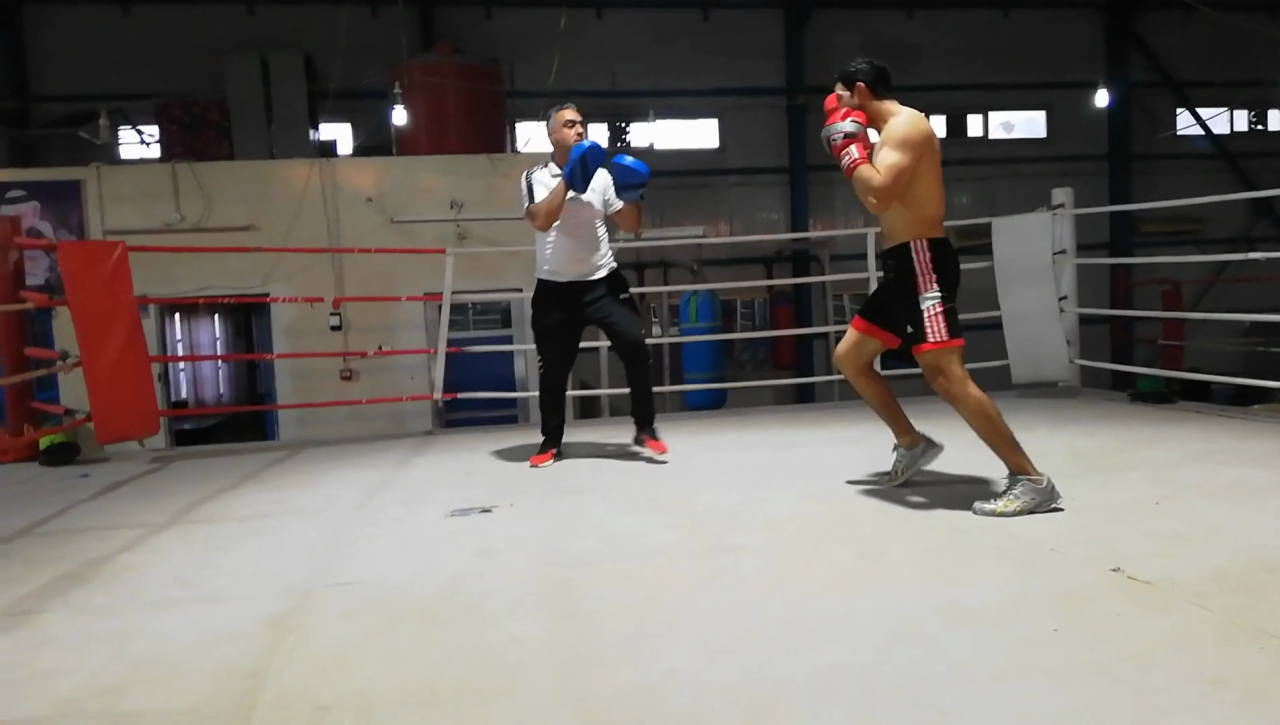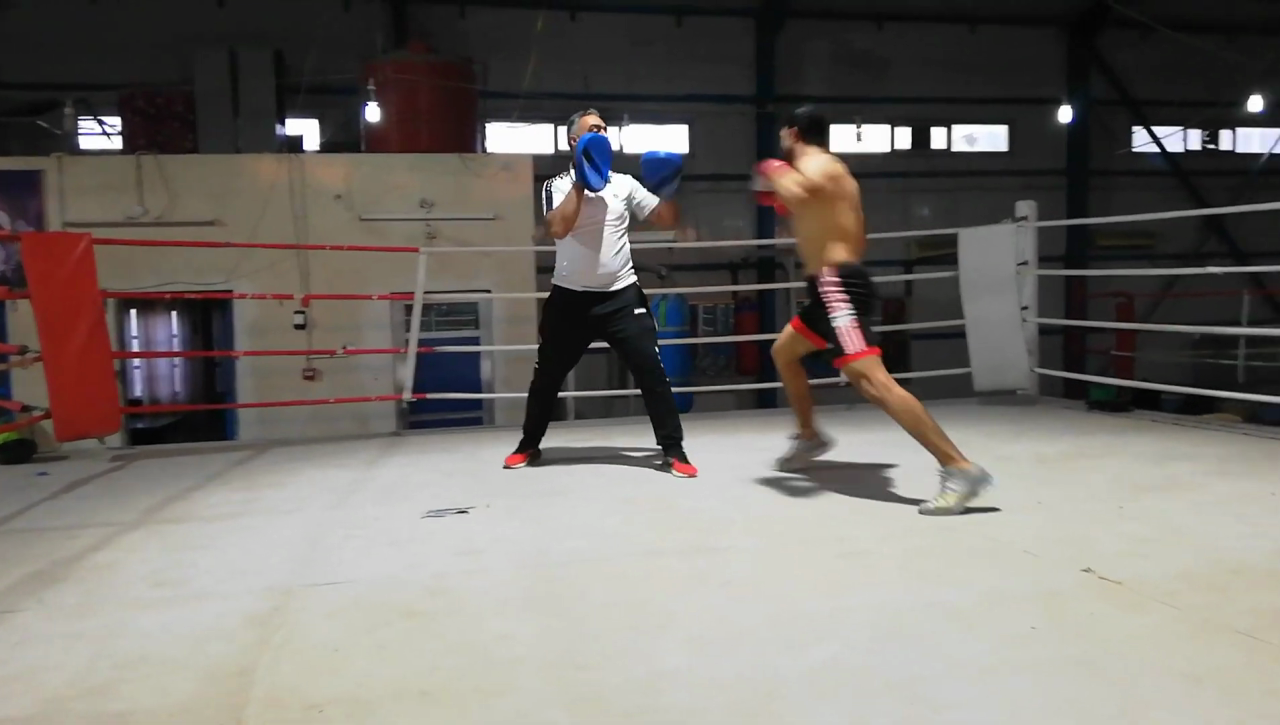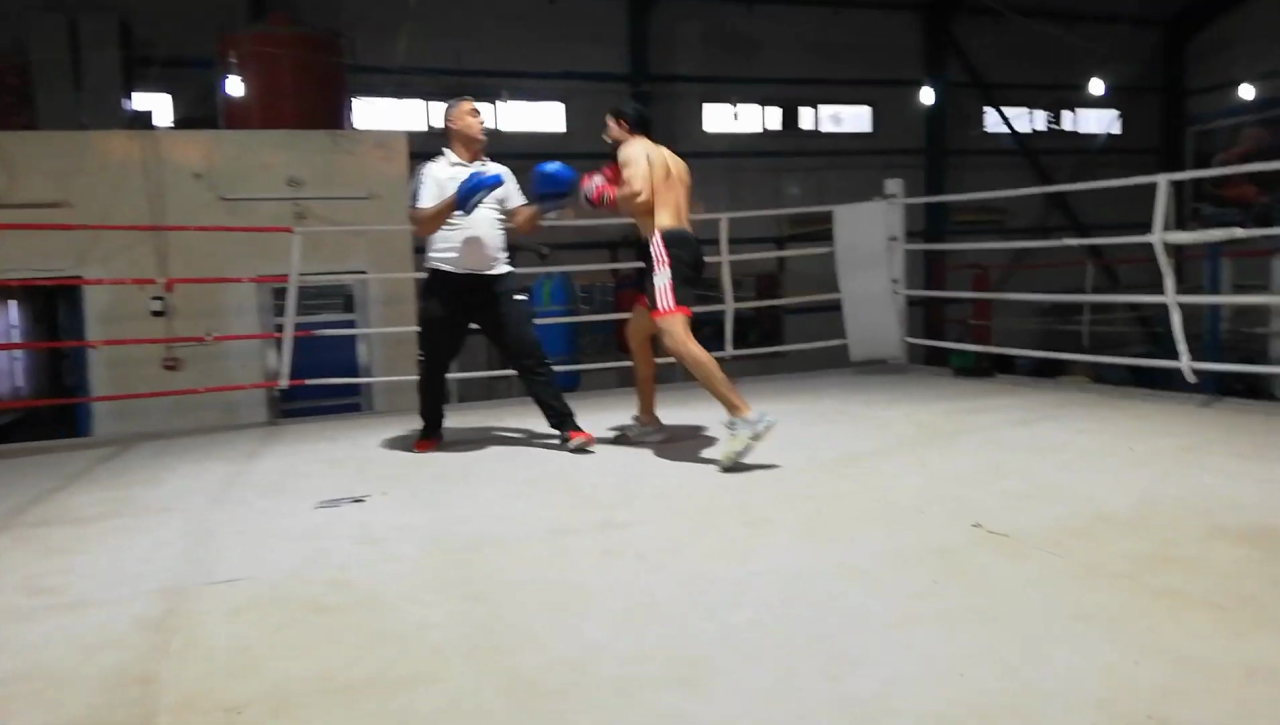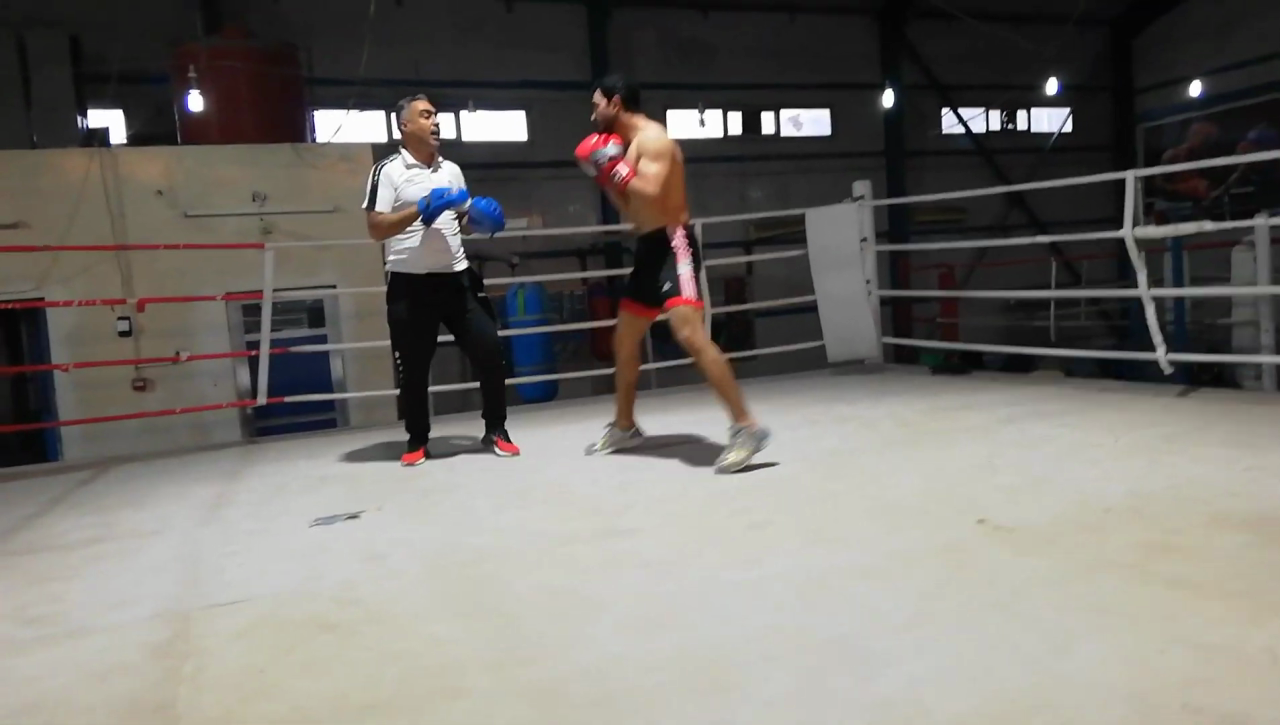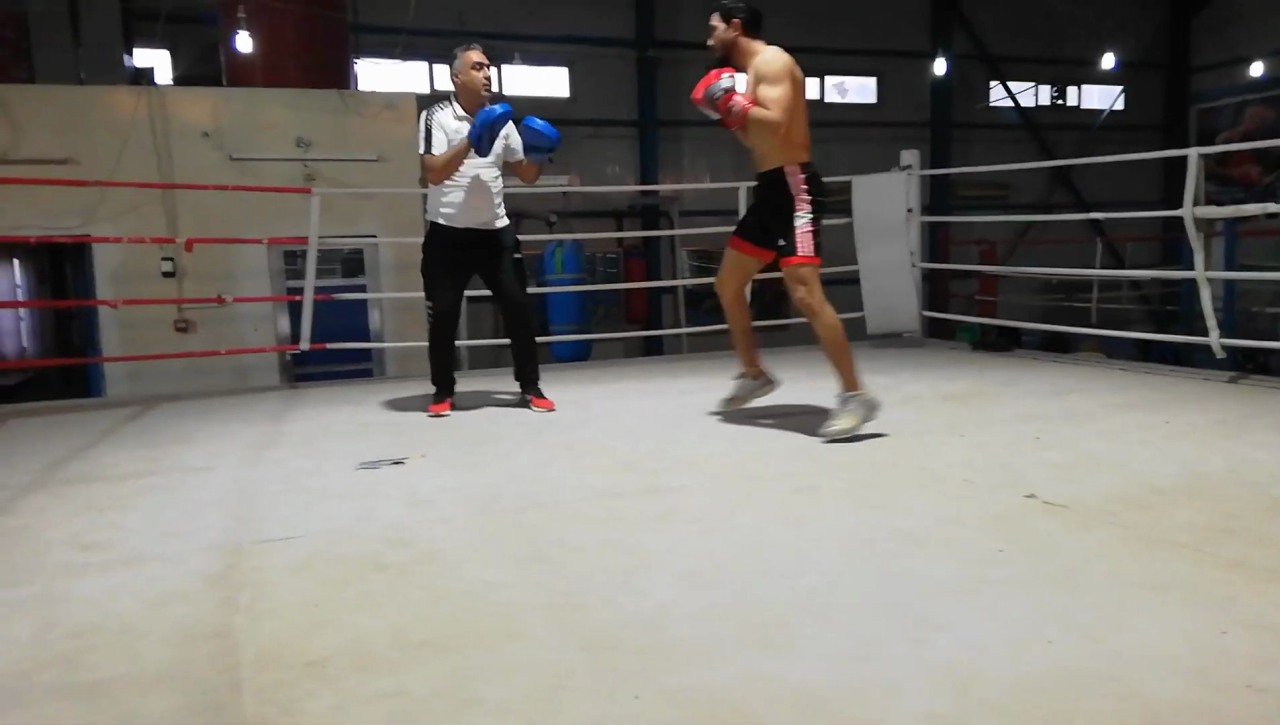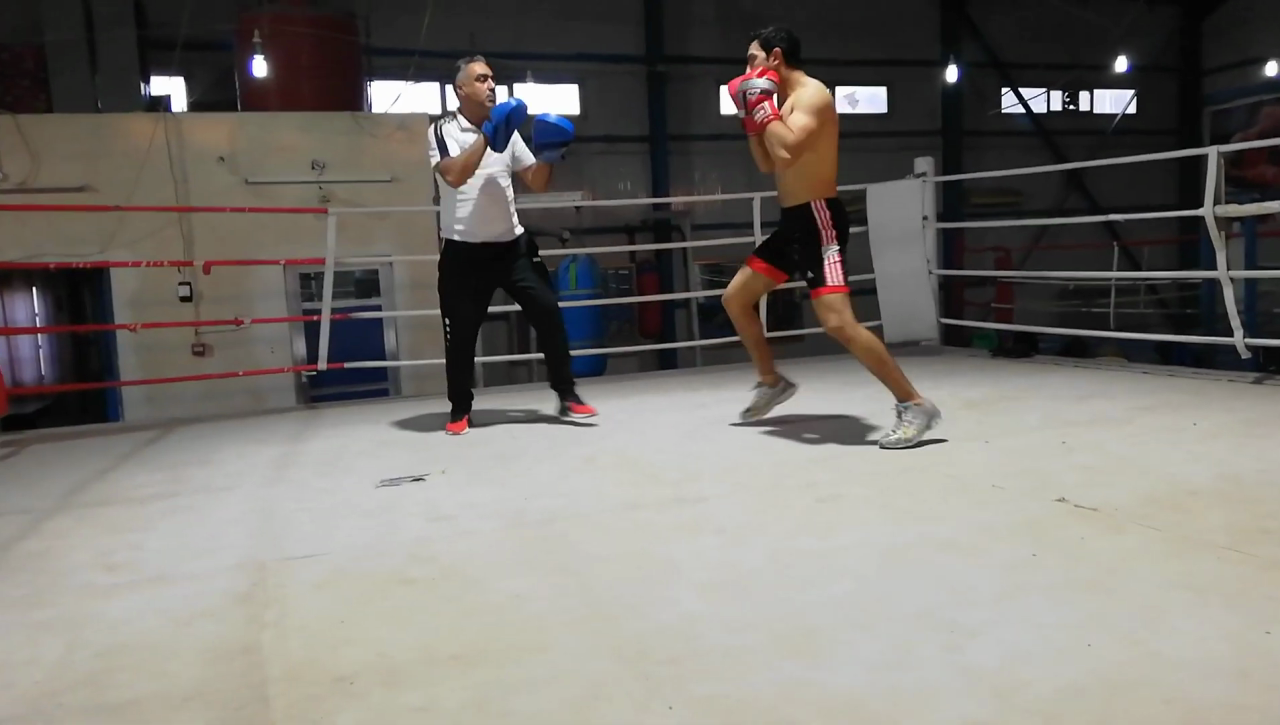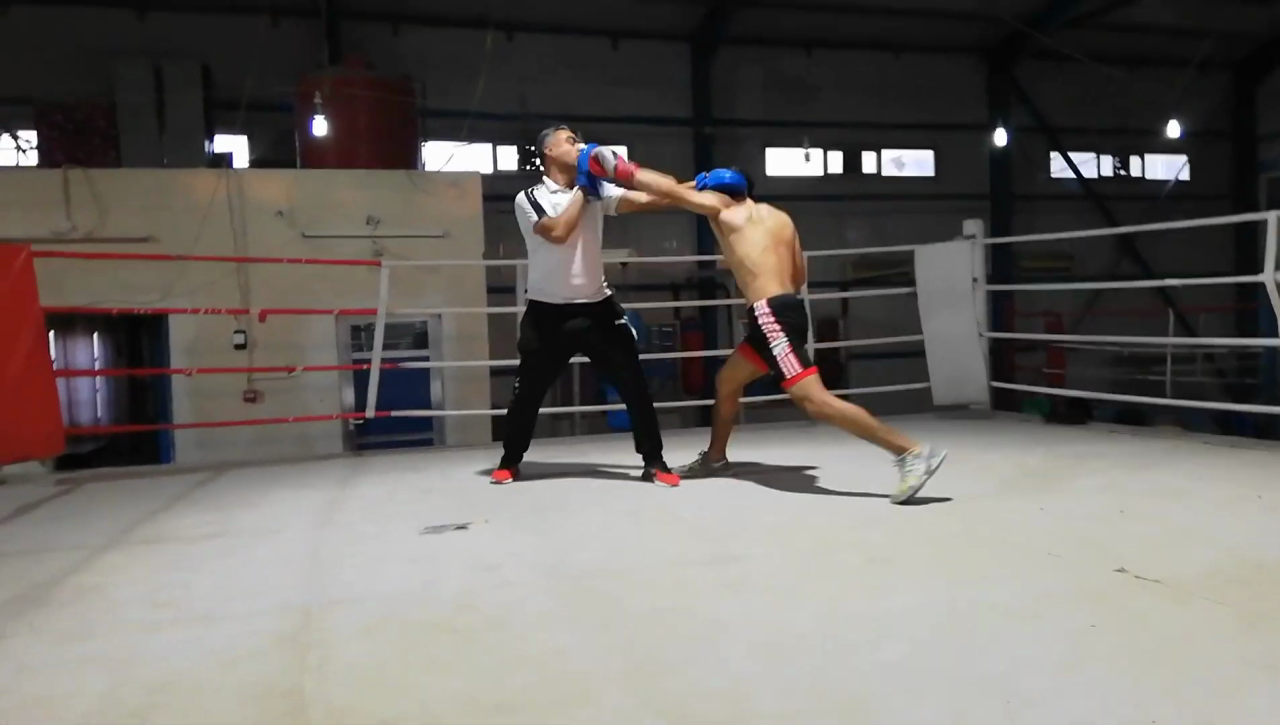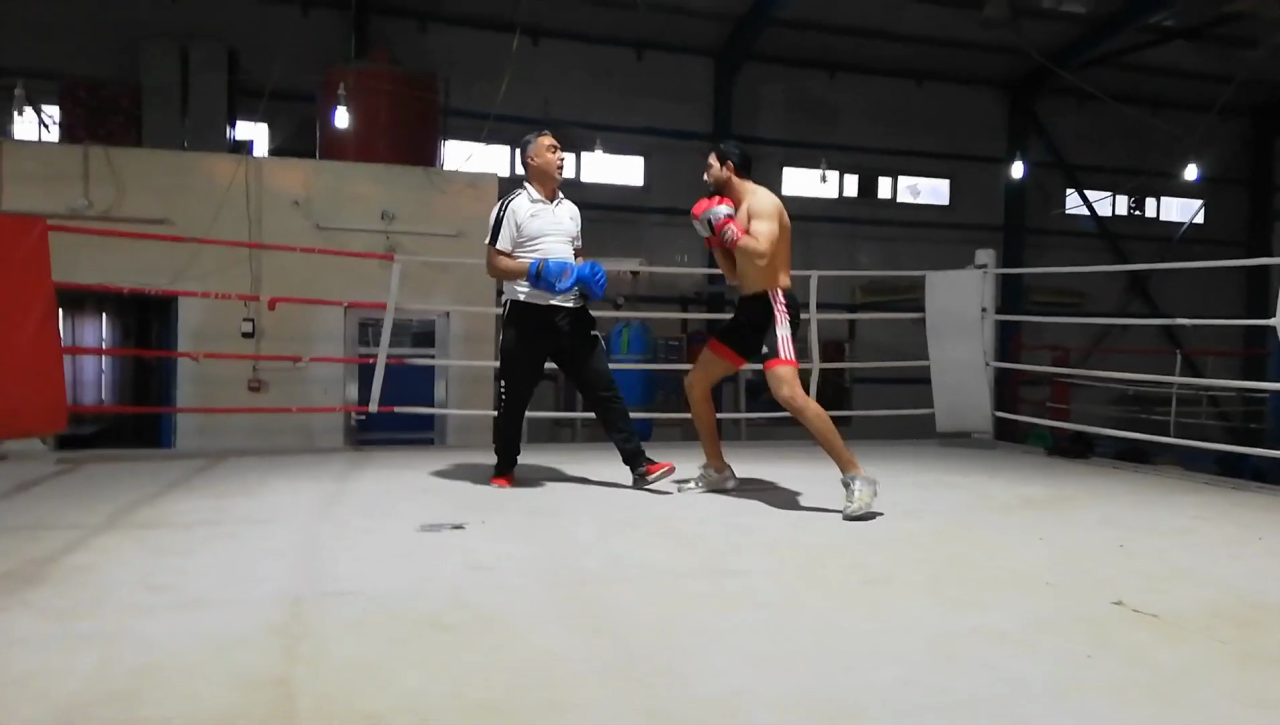
dt=0.4s
person 1, frame 1
left shoulder: (906, 124)
right shoulder: (891, 131)
left elbow: (879, 196)
right elbow: (878, 203)
left wrist: (847, 146)
right wrist: (853, 149)
left hip: (922, 263)
right hip: (901, 268)
left knee: (946, 378)
right knee: (848, 358)
left ankle: (1031, 479)
right ankle: (913, 442)
person 1, frame 2
left shoulder: (814, 164)
right shoulder: (833, 172)
left elbow: (795, 194)
left wrist: (777, 172)
right wrist: (783, 203)
left hip: (838, 286)
right hip: (833, 287)
left knee: (873, 383)
right knee: (783, 353)
left ankle: (961, 470)
right ankle: (808, 437)
person 1, frame 3
left shoulder: (631, 151)
right shoulder: (674, 161)
left elbow: (639, 196)
left wrist: (601, 192)
right wrist: (619, 189)
left hip: (665, 248)
right hip: (683, 246)
left knee: (676, 339)
right knee: (637, 332)
left ankle: (745, 417)
right ankle: (647, 421)
person 1, frame 4
left shoulder: (653, 138)
right shoulder: (631, 144)
left elbow: (651, 197)
left wrist: (613, 166)
right wrist: (604, 174)
left hip: (671, 245)
right hip: (648, 250)
left knee: (689, 333)
right knee: (624, 342)
left ankle: (746, 428)
right ankle: (623, 427)
person 1, frame 5
left shoulder: (772, 61)
right shoulder: (755, 70)
left elbow: (776, 124)
left wrist: (731, 100)
right wrist: (726, 114)
left hip: (793, 186)
right hip: (769, 189)
left knee: (805, 292)
right knee: (727, 285)
left ankle: (855, 396)
right ankle: (753, 375)
person 1, frame 6
left shoulder: (811, 94)
right shoulder: (787, 100)
left elbow: (786, 152)
right elbow: (768, 165)
left wrist: (761, 105)
right wrist: (750, 119)
left hip: (817, 219)
right hip: (791, 223)
left knee: (837, 322)
right knee: (735, 299)
left ankle: (914, 406)
right ankle: (772, 383)
person 1, frame 7
left shoulder: (725, 208)
right shoulder: (781, 218)
left elbow: (671, 189)
right elbow: (799, 278)
left wrist: (621, 169)
left hip: (769, 313)
right hip: (784, 310)
left knee: (813, 400)
right knee: (726, 382)
left ankle: (913, 454)
right ankle: (715, 456)
person 1, frame 8
left shoulder: (761, 201)
right shoulder: (739, 208)
left elbow: (763, 259)
left wrist: (725, 225)
right wrist: (714, 235)
left hip: (773, 306)
right hip: (749, 309)
left knee: (789, 393)
right knee: (696, 382)
left ankle: (856, 477)
right ankle: (717, 470)
person 2, frame 1
left shoulder: (601, 174)
right shoulder: (535, 178)
left elbow: (630, 226)
right elbow: (542, 221)
left wrist: (632, 196)
right wrist: (568, 180)
left hip: (602, 283)
right hip: (555, 289)
left knee: (635, 346)
right knee: (553, 370)
left ankle: (645, 429)
right ankle: (551, 443)
person 2, frame 2
left shoulder: (623, 183)
right shoulder: (556, 186)
left elbow: (668, 221)
right elbow: (558, 228)
right wrist: (581, 183)
left hip: (619, 296)
right hip: (570, 298)
left knee: (650, 369)
right knee: (548, 375)
left ankle: (673, 451)
right ankle: (528, 445)
person 2, frame 3
left shoulder: (500, 173)
right shoulder: (433, 171)
left elbow: (521, 222)
right elbow: (421, 226)
left wrist: (543, 204)
right wrist: (455, 200)
left hip: (495, 281)
right hip: (447, 283)
left knee: (529, 352)
right knee: (433, 361)
left ankle: (567, 426)
right ankle: (430, 431)
person 2, frame 4
left shoulder: (451, 170)
right shoulder: (388, 171)
left elbow: (465, 216)
right elbow: (375, 228)
left wrist: (481, 219)
right wrist: (421, 210)
left hip: (457, 278)
right hip: (410, 284)
left knee: (489, 349)
right knee: (414, 367)
left ankle: (495, 430)
right ankle: (417, 440)
person 2, frame 5
left shoulder: (501, 119)
right shoulder: (436, 117)
left elbow: (525, 175)
right elbow: (433, 173)
left wrist: (538, 155)
right wrist: (471, 139)
left hip: (495, 233)
right hip: (448, 236)
left knee: (519, 309)
right knee: (442, 317)
left ankle: (530, 387)
right ankle: (443, 392)
person 2, frame 6
left shoulder: (508, 130)
right shoulder: (443, 130)
left elbow: (537, 183)
right elbow: (454, 176)
left wrist: (550, 155)
right wrist: (487, 137)
left hip: (512, 245)
right hip: (464, 251)
left knee: (548, 312)
right knee: (461, 335)
left ankle: (567, 395)
right ankle: (460, 409)
person 2, frame 7
left shoulder: (596, 190)
right shoulder: (530, 197)
left elbow: (643, 201)
right elbow: (558, 233)
right wrist: (582, 187)
left hip: (596, 308)
right hip: (547, 313)
left knee: (633, 379)
right knee: (529, 391)
left ankle: (654, 461)
right ankle: (509, 461)
person 2, frame 8
left shoulder: (571, 209)
right shoulder: (512, 206)
right elbow: (494, 264)
left wrist: (590, 271)
right wrist: (534, 270)
left hip: (570, 313)
right hip: (527, 314)
left knee: (602, 385)
right knee: (514, 395)
left ankle: (638, 463)
right ankle: (504, 467)
